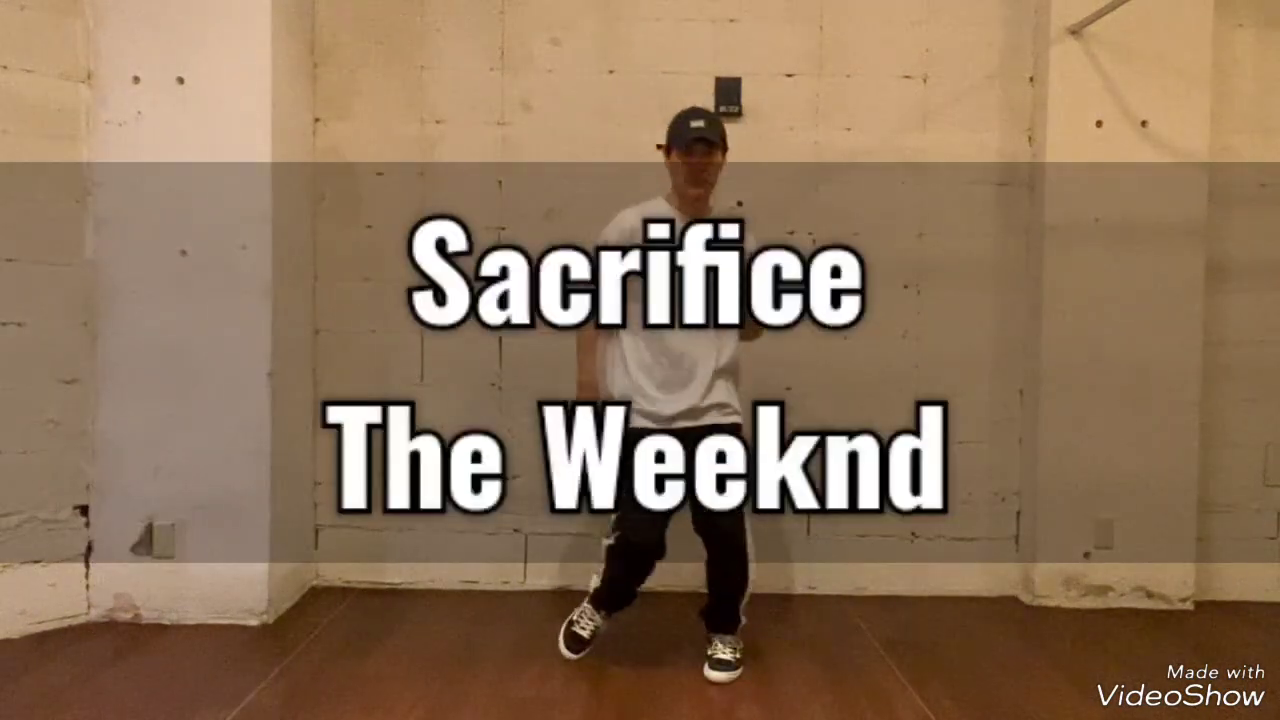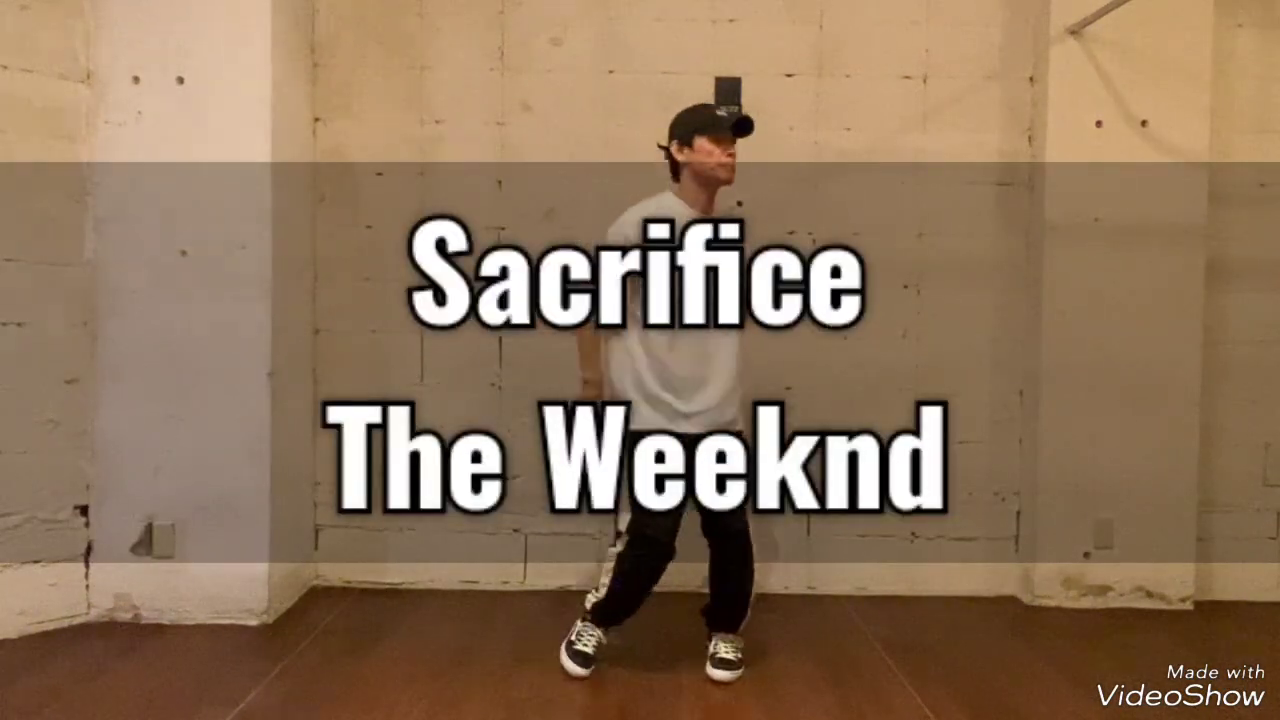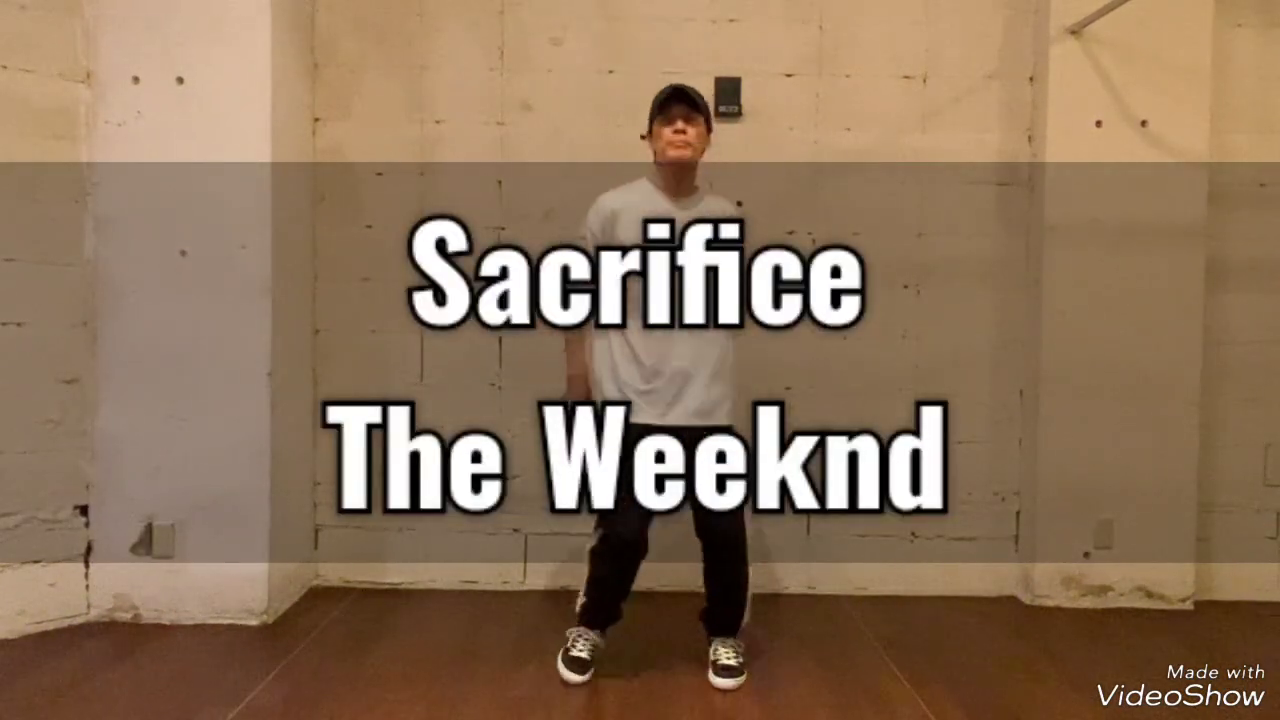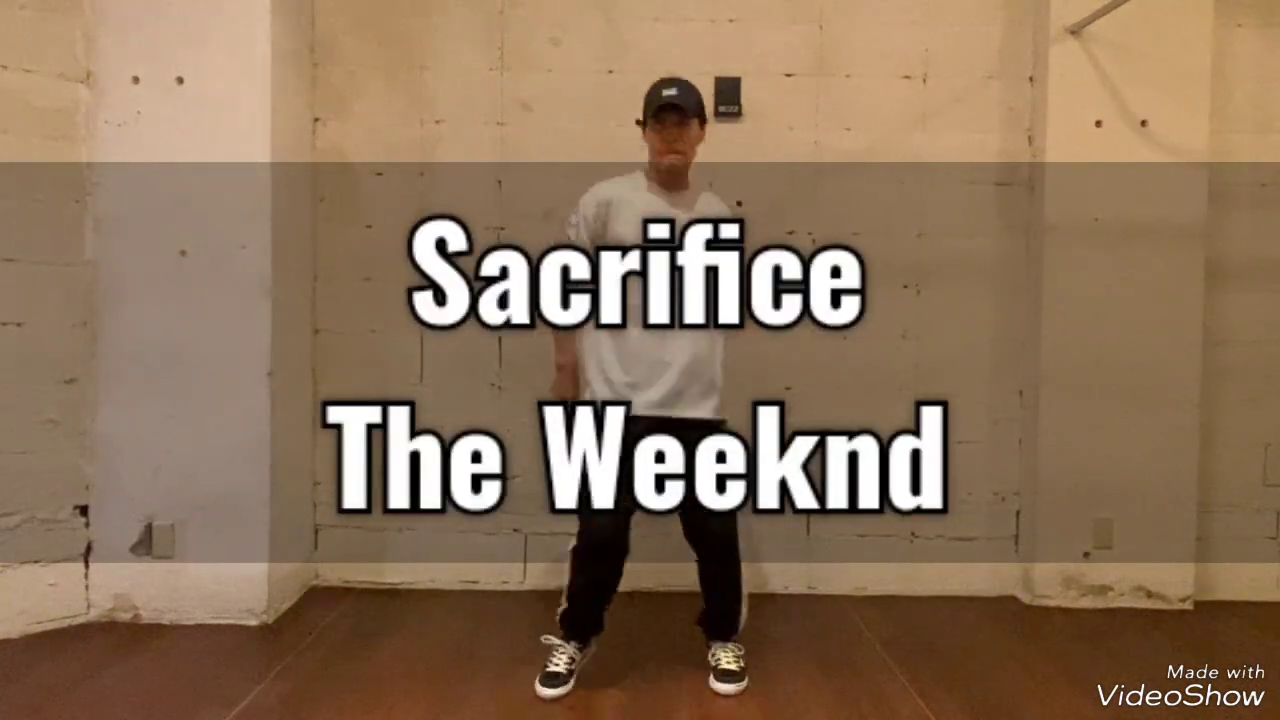
dt=1s
person 1, frame 1
left shoulder: (736, 239)
right shoulder: (630, 227)
left elbow: (751, 328)
left wrist: (746, 315)
right wrist: (589, 372)
left hip: (714, 415)
right hip: (642, 414)
left knee: (726, 535)
right knee: (638, 540)
left ankle: (723, 632)
right ankle: (598, 606)
person 1, frame 2
right shoulder: (643, 222)
right wrist: (591, 375)
left hip: (719, 419)
right hip: (658, 418)
left knee: (732, 535)
right knee: (648, 540)
left ankle: (724, 633)
right ankle: (593, 624)
person 1, frame 3
left shoulder: (727, 216)
right shoulder: (612, 209)
right wrist: (579, 373)
left hip: (705, 409)
right hip: (628, 406)
left knee: (724, 532)
right knee: (622, 534)
left ankle: (724, 635)
right ankle: (589, 627)
person 1, frame 4
left shoulder: (719, 215)
right shoulder: (606, 201)
right wrist: (566, 363)
left hip: (694, 404)
right hip: (615, 400)
left knee: (714, 531)
right knee: (602, 533)
left ankle: (723, 638)
right ankle: (573, 640)
